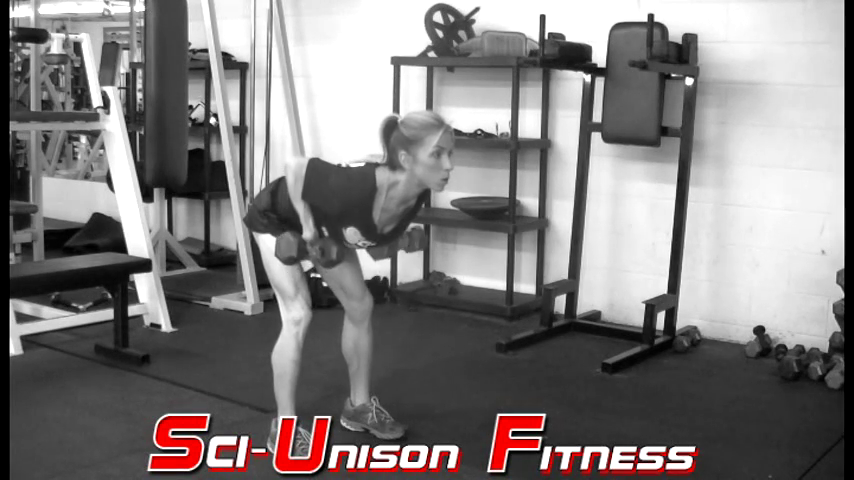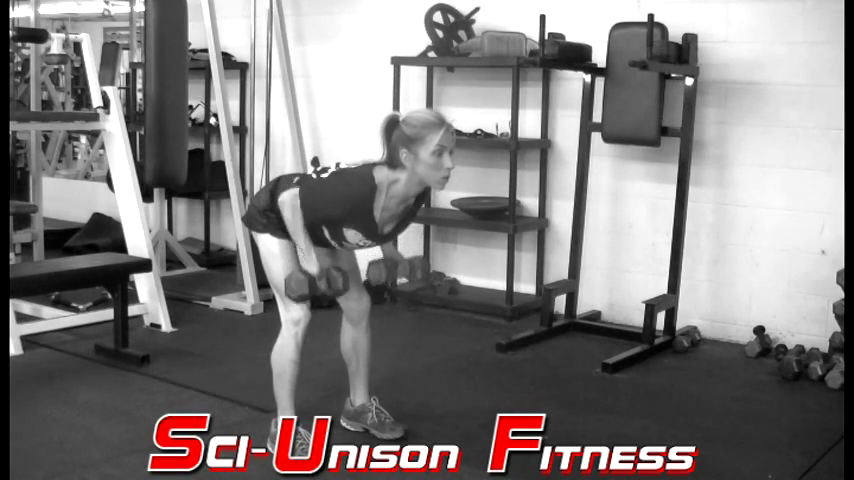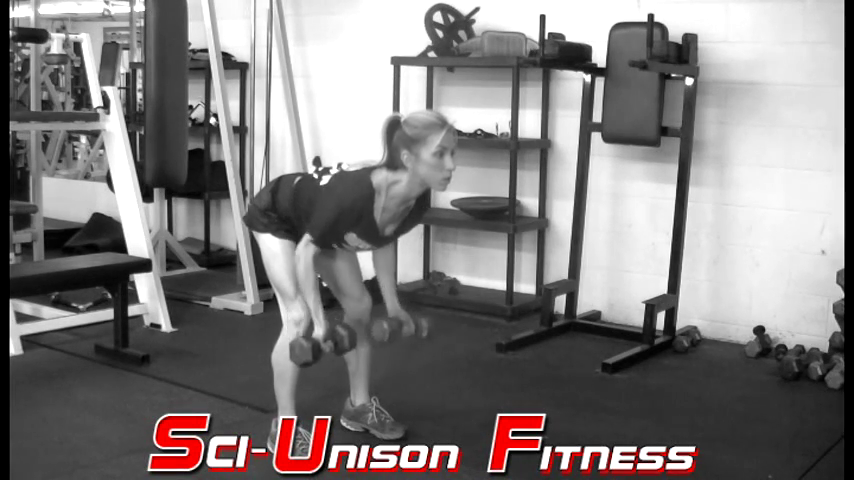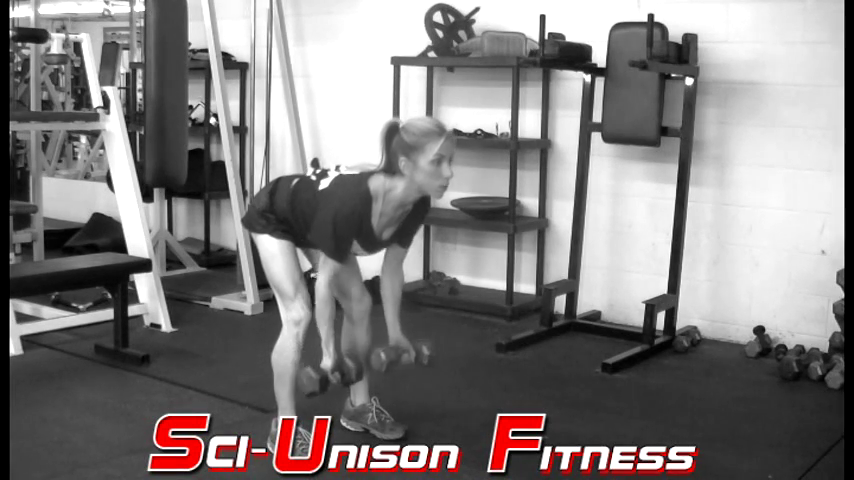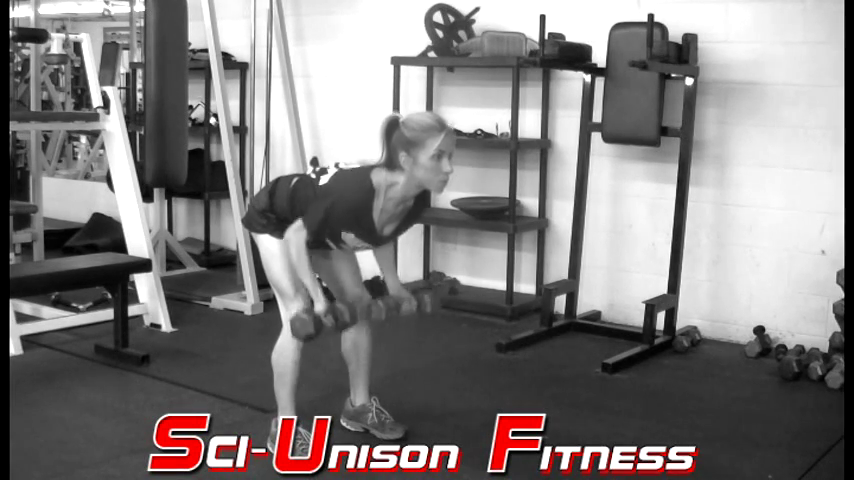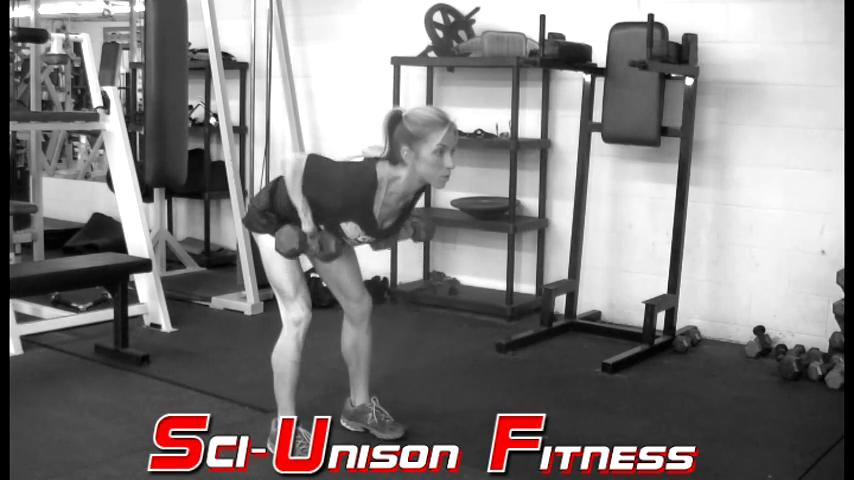
dt=0.4s
person 1, frame 1
left shoulder: (416, 195)
right shoulder: (358, 186)
right elbow: (295, 168)
left wrist: (382, 233)
right wrist: (307, 225)
left hip: (325, 222)
right hip: (277, 216)
left knee: (360, 305)
right knee: (298, 315)
left ankle: (359, 405)
right ankle: (283, 427)
person 1, frame 2
left shoulder: (416, 194)
right shoulder: (358, 187)
right elbow: (288, 200)
left wrist: (389, 250)
right wrist: (309, 261)
left hip: (322, 225)
right hip: (276, 217)
left knee: (358, 306)
right knee: (297, 315)
left ankle: (359, 406)
person 1, frame 3
left shoulder: (417, 200)
right shoulder: (355, 194)
left elbow: (382, 243)
right elbow: (305, 251)
left wrist: (392, 304)
right wrist: (319, 322)
left hip: (321, 222)
right hip: (277, 217)
left knee: (360, 306)
right knee: (298, 316)
left ankle: (359, 406)
person 1, frame 4
left shoulder: (416, 204)
right shoulder: (352, 200)
left elbow: (392, 267)
right elbow: (326, 279)
left wrist: (395, 332)
right wrist: (328, 352)
left hip: (317, 223)
right hip: (274, 218)
left knee: (359, 305)
right knee: (298, 314)
left ankle: (359, 405)
person 1, frame 5
left shoulder: (416, 199)
right shoulder: (355, 193)
left elbow: (382, 239)
right elbow: (295, 238)
left wrist: (394, 287)
right wrist: (318, 298)
left hip: (321, 226)
right hip: (275, 219)
left knee: (359, 304)
right knee: (299, 313)
left ankle: (359, 405)
person 1, frame 6
left shoulder: (415, 186)
right shoulder: (359, 180)
right elbow: (293, 165)
left wrist: (394, 226)
right wrist: (306, 220)
left hip: (325, 223)
right hip: (277, 216)
left knee: (359, 305)
right knee: (298, 314)
left ankle: (359, 406)
